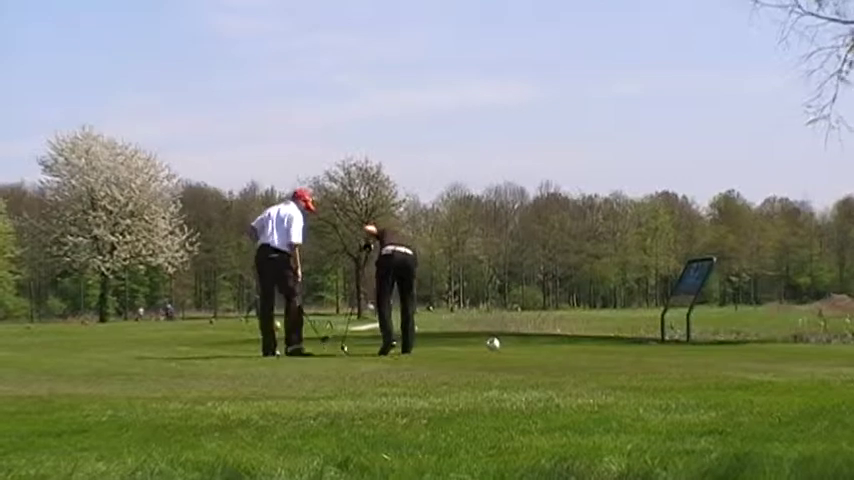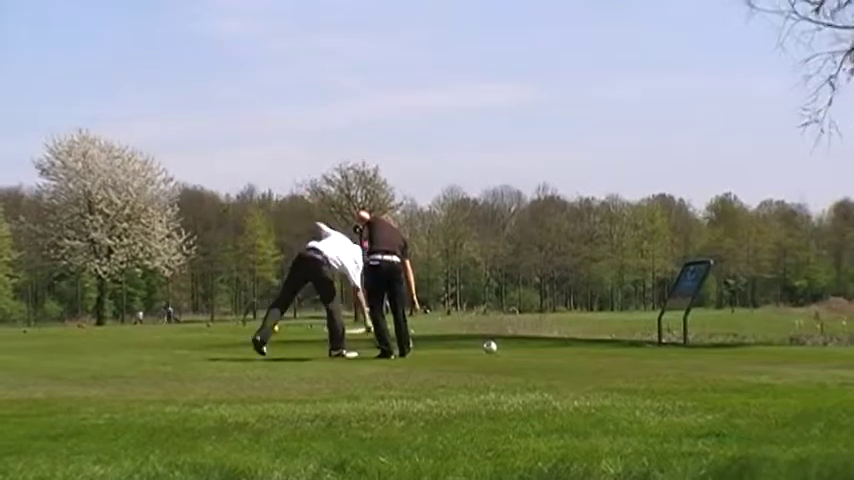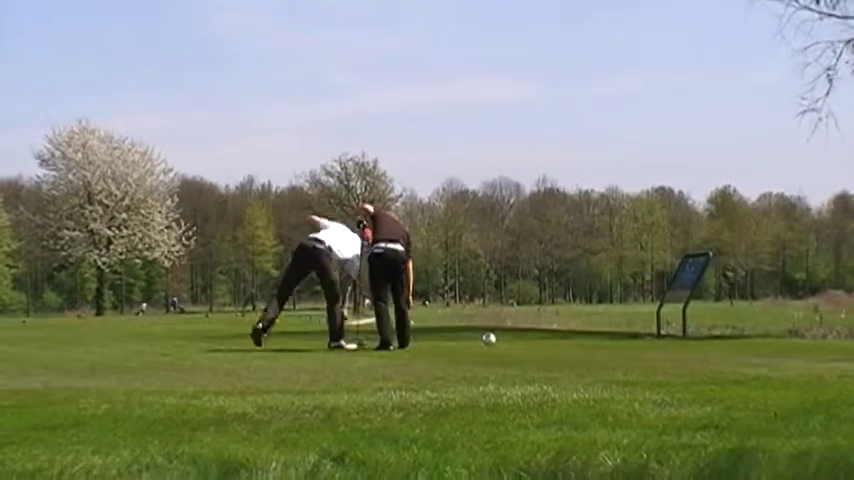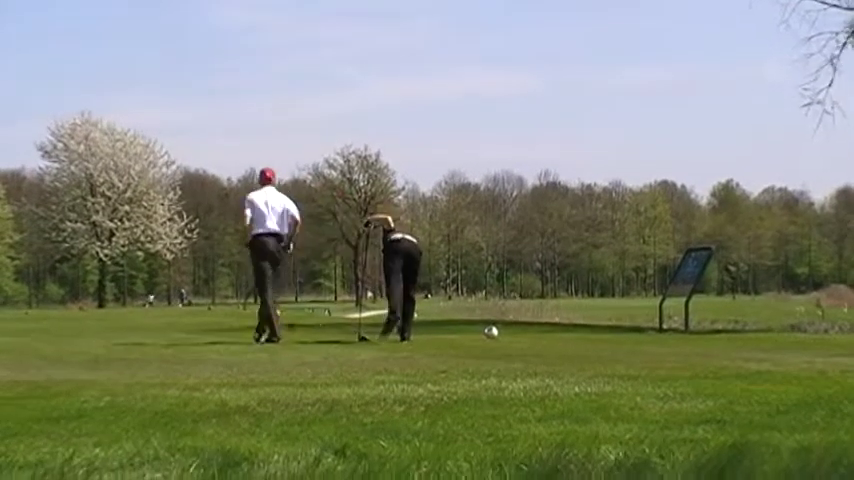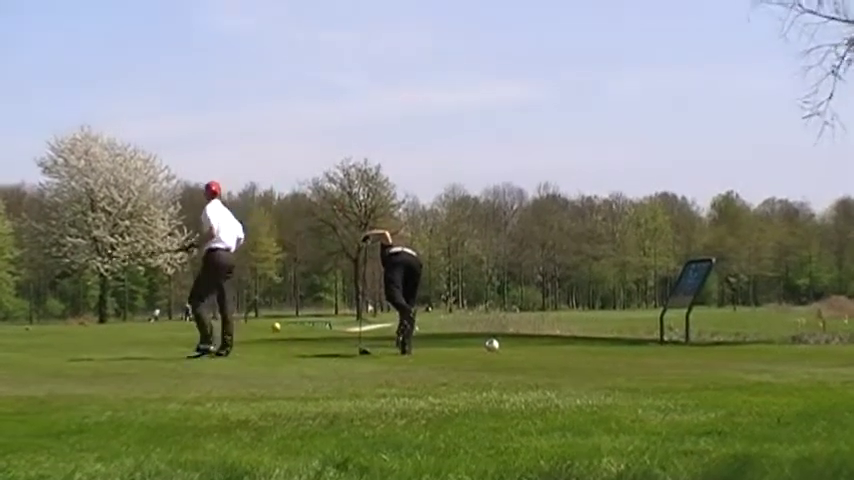
dt=0.7s
person 1, frame 1
left shoulder: (272, 210)
right shoulder: (296, 214)
left elbow: (252, 229)
right elbow: (293, 243)
right wrist: (297, 267)
left hip: (261, 256)
right hip: (279, 258)
left knee: (266, 303)
right knee: (293, 299)
left ankle: (268, 349)
right ankle: (293, 344)
person 1, frame 2
left shoulder: (340, 239)
right shoulder: (355, 256)
left elbow: (320, 225)
right elbow: (357, 289)
right wrist: (366, 316)
left hip: (304, 256)
right hip: (320, 263)
left knee: (284, 298)
right knee: (332, 304)
left ankle: (262, 336)
right ankle: (337, 348)
person 1, frame 3
left shoulder: (338, 227)
right shoulder: (357, 248)
left elbow: (312, 219)
right elbow: (350, 277)
left hip: (305, 247)
right hip: (324, 254)
left knee: (284, 288)
right knee: (334, 297)
left ankle: (263, 324)
right ankle: (336, 340)
person 1, frame 4
left shoulder: (252, 197)
right shoulder: (284, 199)
left elbow: (247, 223)
right elbow: (297, 220)
left wrist: (249, 237)
right wrist: (290, 241)
left hip: (260, 242)
right hip: (278, 243)
left knee: (265, 288)
right knee: (267, 287)
left ankle: (273, 333)
right ankle: (263, 328)
person 1, frame 5
left shoulder: (210, 209)
right shoulder: (227, 212)
left elbow: (212, 231)
right elbow: (240, 237)
left wrist: (198, 244)
left hip: (216, 257)
right hip: (228, 258)
left knee: (196, 299)
right knee: (224, 302)
left ankle: (206, 342)
right ankle: (225, 346)
person 2, frame 1
left shoulder: (386, 232)
right shoulder: (410, 248)
left elbow: (367, 228)
right elbow: (412, 279)
left wrist: (370, 241)
left hip: (388, 257)
right hip: (407, 258)
left knee: (383, 304)
right knee: (407, 305)
left ankle: (388, 341)
right ankle: (407, 346)
person 2, frame 2
left shoulder: (377, 222)
right shoulder: (400, 236)
left elbow: (362, 214)
right elbow: (407, 268)
left wrist: (361, 225)
right wrist: (413, 295)
left hip: (375, 265)
right hip: (394, 266)
left knee: (376, 310)
right knee: (398, 310)
left ankle: (386, 350)
right ankle: (404, 348)
person 2, frame 3
left shoulder: (380, 216)
right shoulder: (404, 231)
left elbow: (366, 207)
right elbow: (410, 265)
left wrist: (363, 218)
right wrist: (409, 294)
left hip: (380, 253)
right hip: (399, 254)
left knee: (380, 300)
right knee: (401, 301)
left ankle: (386, 341)
right ankle: (404, 340)
person 2, frame 4
left shoulder: (390, 233)
left elbow: (388, 219)
left wrist: (370, 220)
left hip: (396, 245)
right hip: (414, 248)
left knee: (393, 282)
right knee: (410, 293)
left ankle: (394, 313)
right ankle: (406, 333)
person 2, frame 5
left shoulder: (388, 249)
left elbow: (385, 234)
left wrist: (368, 235)
left hip: (396, 259)
right hip: (415, 261)
left knee: (392, 292)
right knee: (409, 302)
left ankle: (407, 311)
right ankle: (406, 344)
